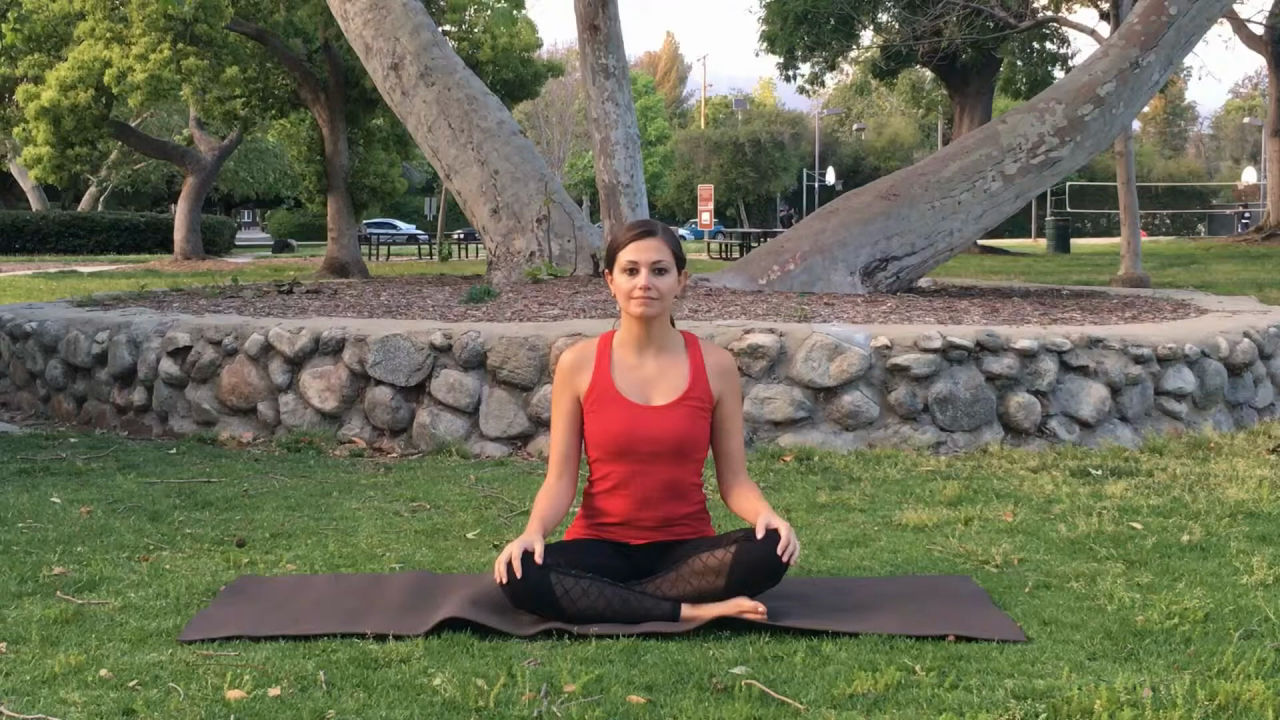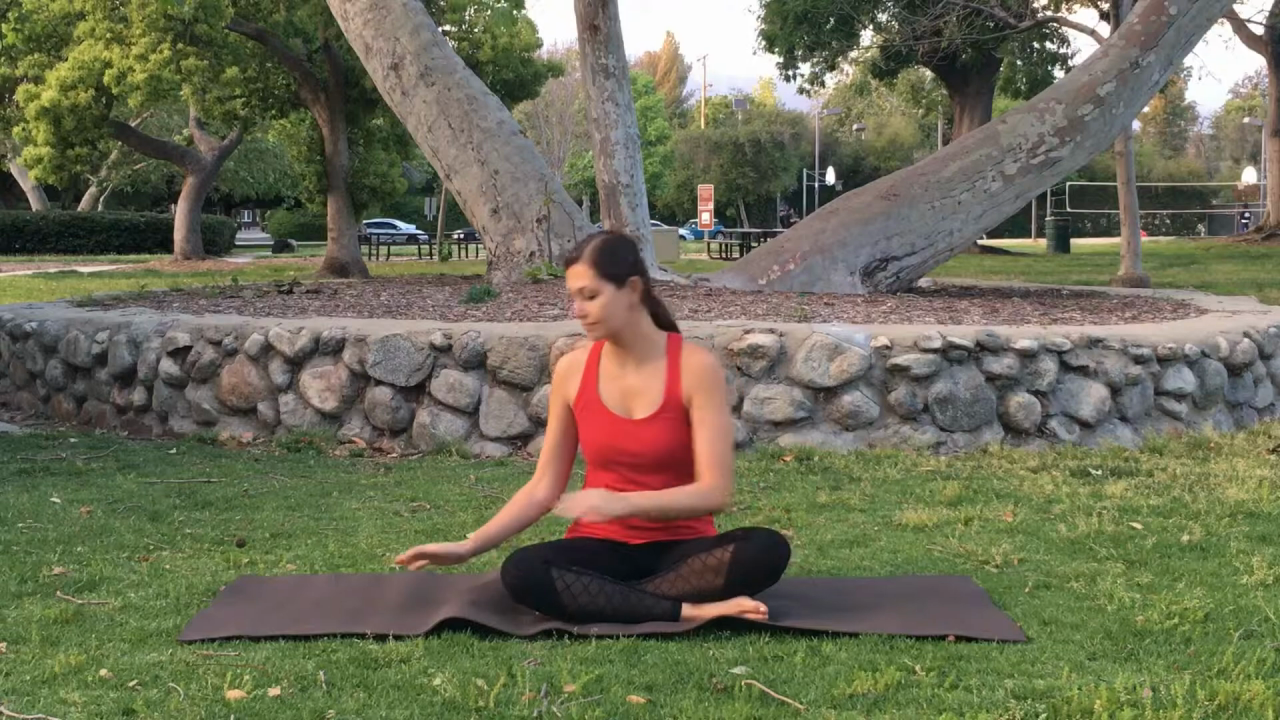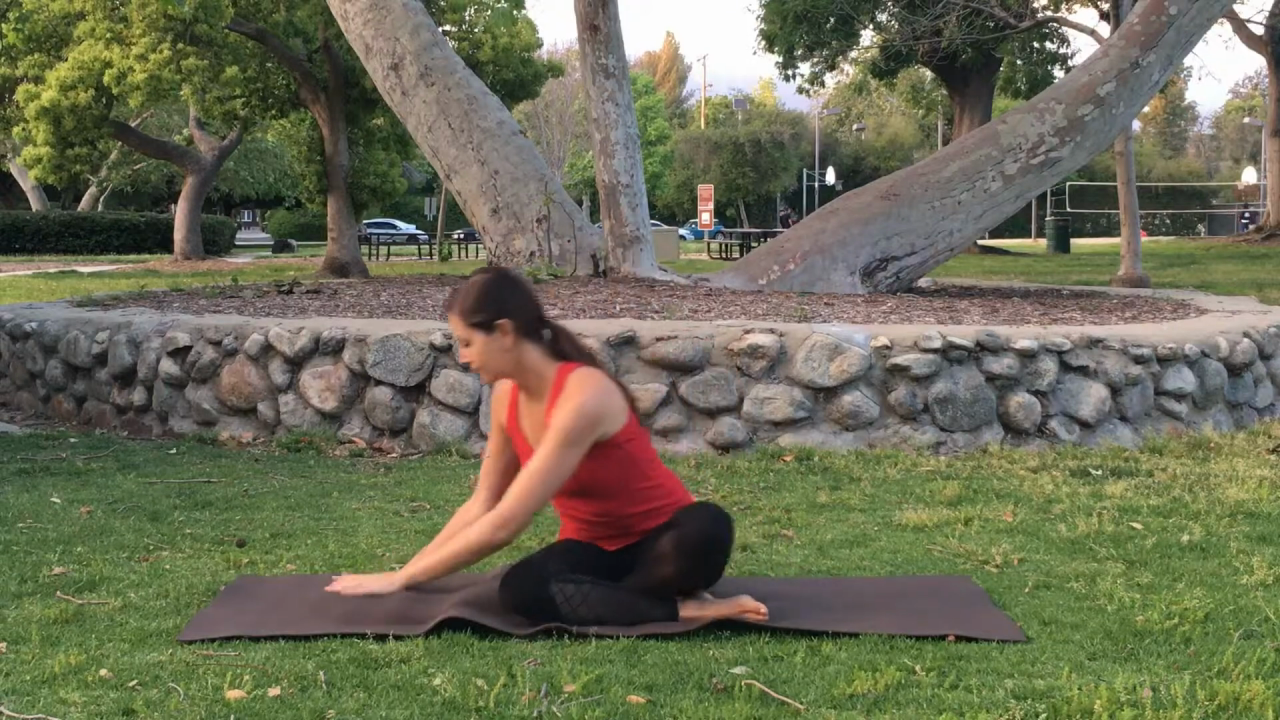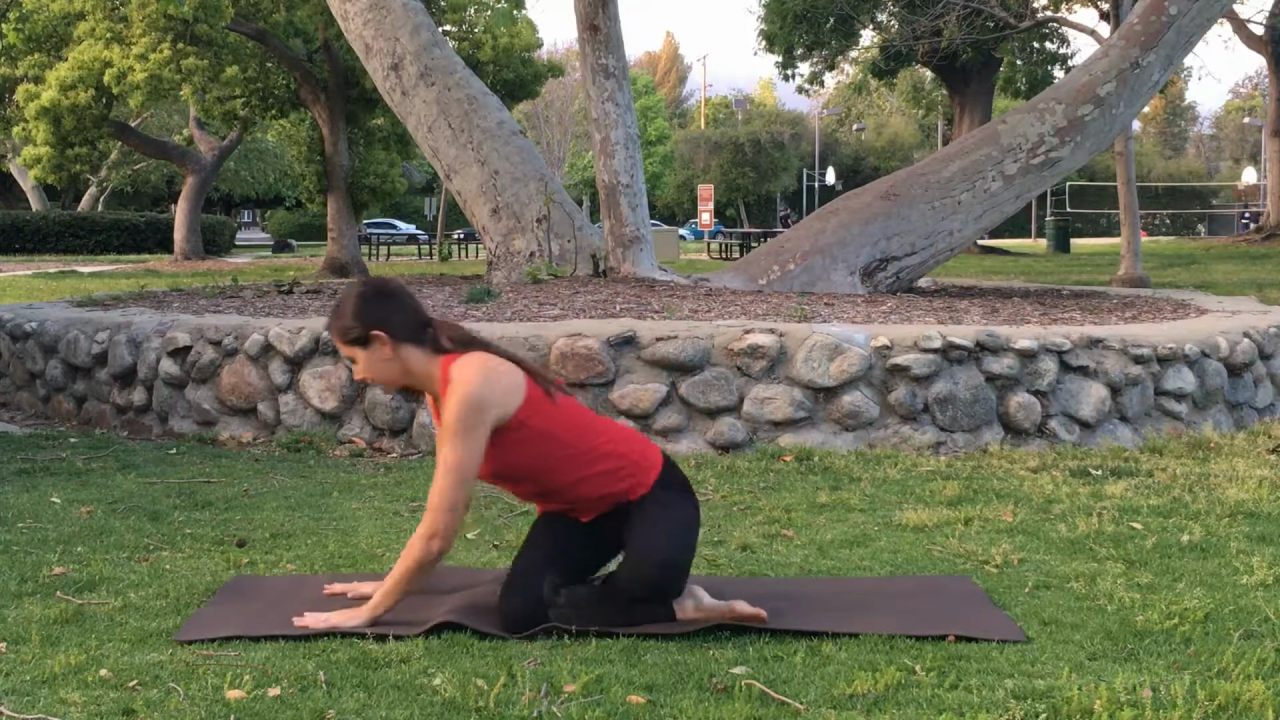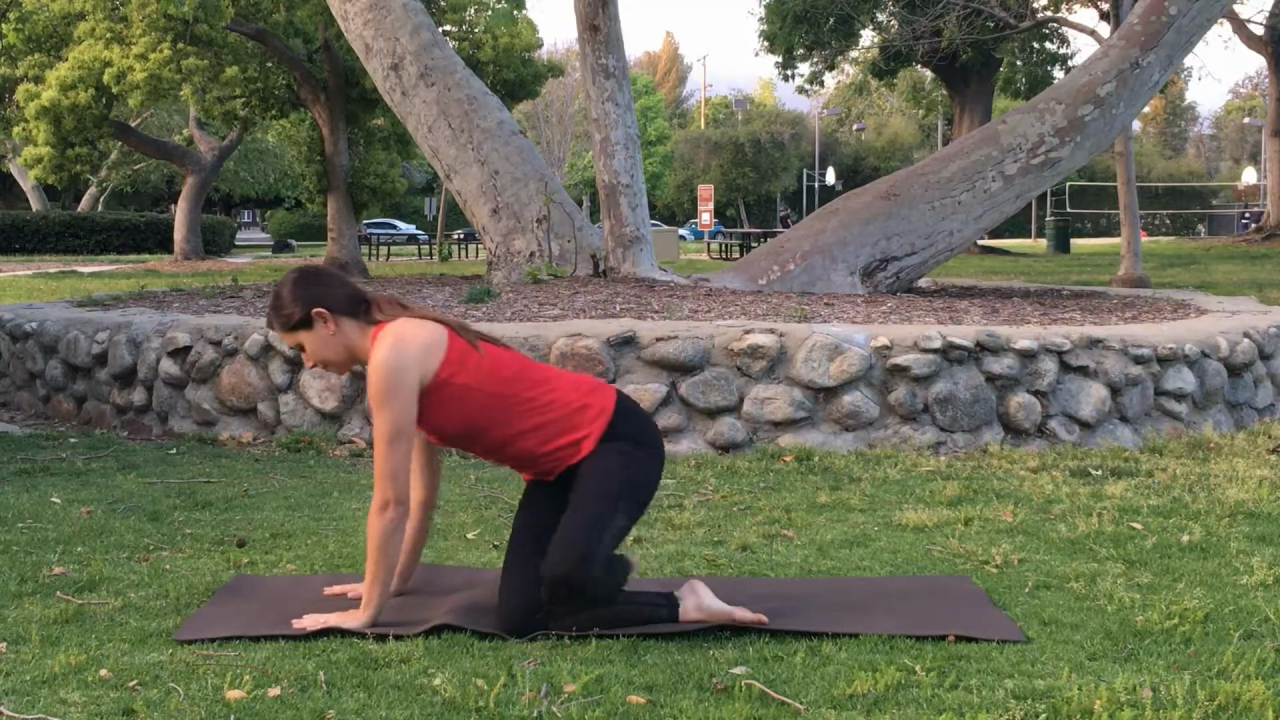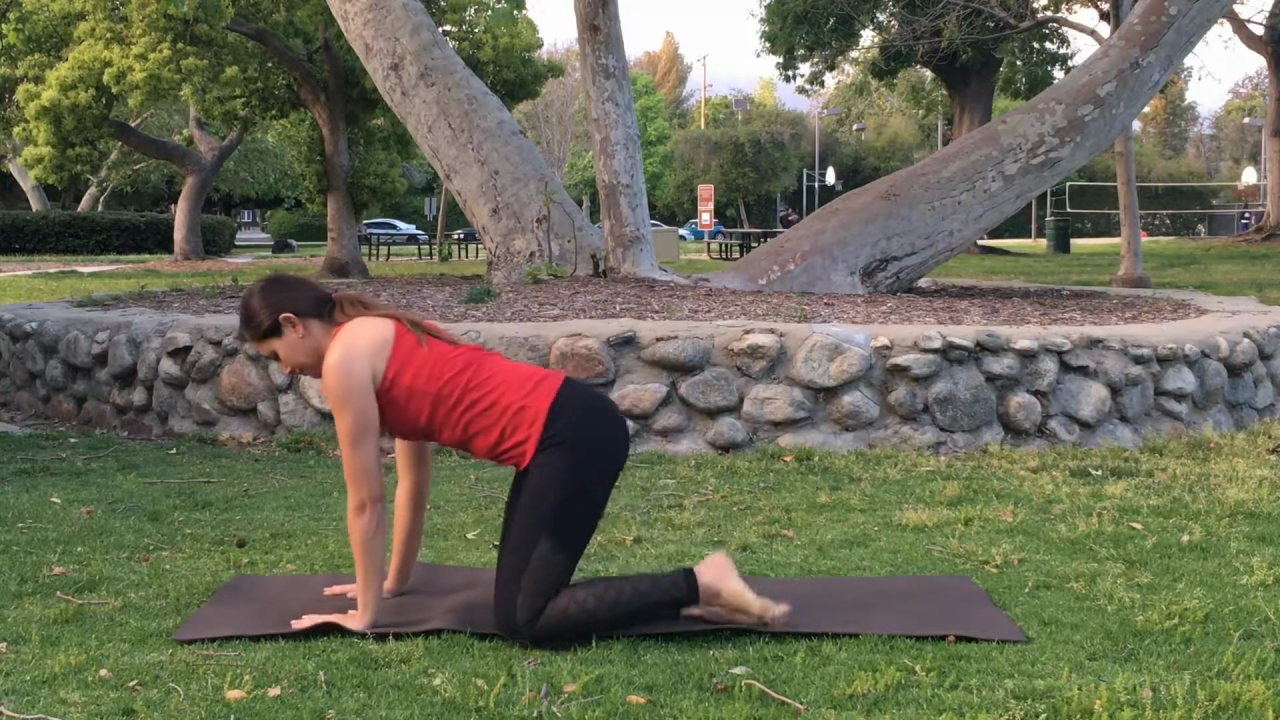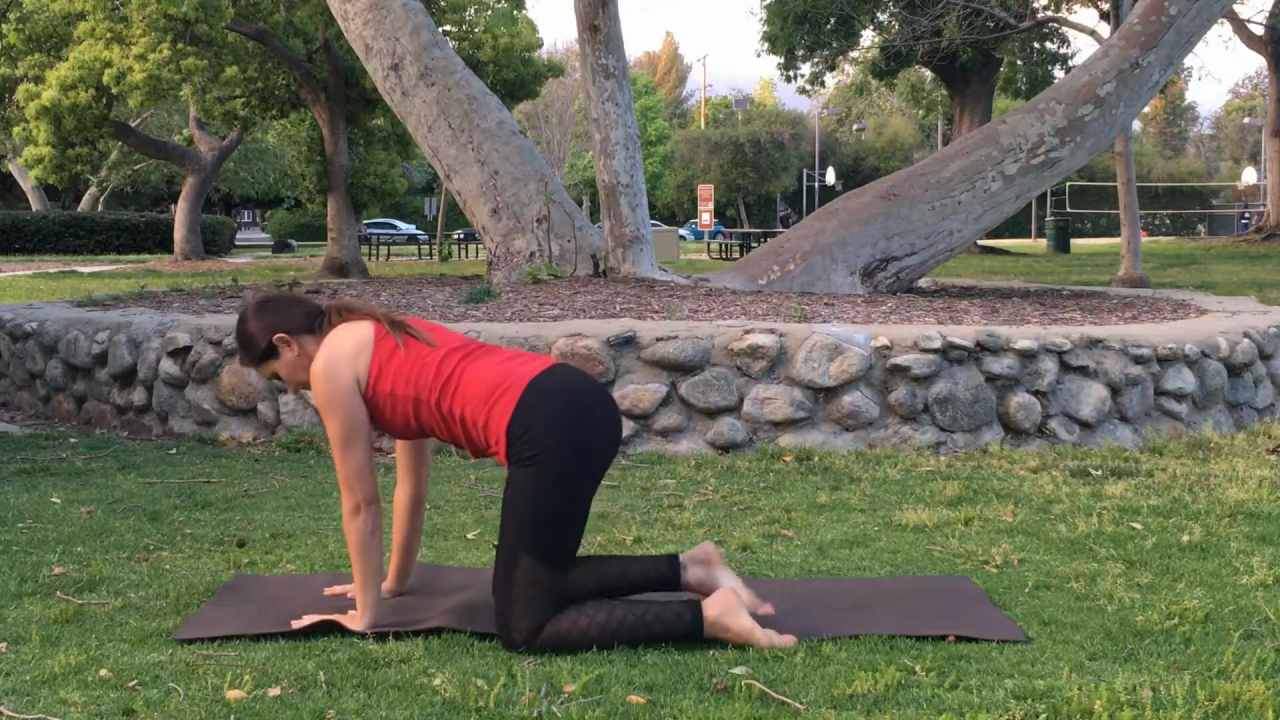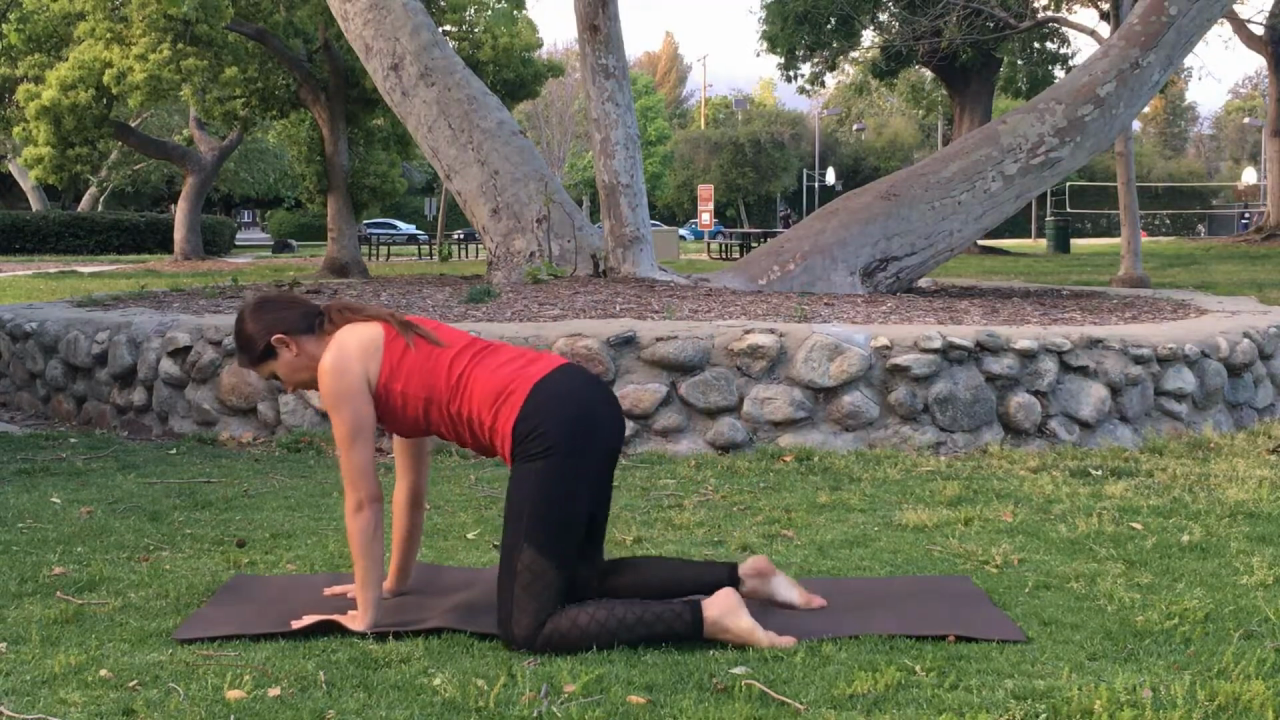
dt=0.4s
person 1, frame 1
left shoulder: (715, 365)
right shoulder: (578, 364)
left elbow: (733, 479)
right elbow: (560, 478)
left wrist: (766, 513)
right wrist: (533, 531)
left hip: (683, 546)
right hip: (601, 545)
left knee: (770, 551)
right knee: (522, 578)
left ankle: (601, 598)
right ankle: (688, 611)
person 1, frame 2
left shoulder: (696, 366)
right shoulder: (572, 370)
left elbow: (716, 490)
right elbow: (545, 485)
left wrist: (621, 502)
right wrist: (470, 545)
left hip: (679, 545)
right hip: (600, 546)
left knee: (767, 552)
right knee: (520, 572)
left ankle: (586, 599)
right ankle: (689, 610)
person 1, frame 3
left shoulder: (585, 396)
right shoulder: (506, 395)
left elbow: (503, 527)
right elbow: (483, 505)
left wrist: (401, 578)
right wrist: (409, 571)
left hip: (660, 540)
right hip: (591, 547)
left knee: (707, 528)
right knee: (520, 589)
left ankle: (599, 601)
right ankle: (680, 609)
person 1, frame 4
left shoulder: (470, 385)
right shoulder: (442, 385)
left elbow: (438, 534)
right elbow: (445, 513)
left wrist: (370, 611)
right wrist: (392, 584)
left hip: (645, 492)
right hip: (576, 510)
left knee: (651, 577)
right knee: (519, 612)
right ankle: (676, 608)
person 1, frame 5
left shoulder: (392, 353)
right shoulder: (403, 344)
left elbow: (392, 502)
right elbow: (422, 488)
left wrist: (366, 612)
right wrist: (394, 579)
left hip: (615, 439)
right hip: (558, 464)
left knee: (568, 572)
right knee: (518, 619)
left ankle: (636, 584)
right ankle: (682, 607)
person 1, frame 6
left shoulder: (345, 357)
right shoulder: (382, 342)
left elbow: (366, 500)
right elbow: (413, 481)
left wrist: (366, 611)
right wrist: (392, 581)
left hip: (574, 433)
right hip: (562, 431)
left knee: (524, 621)
right knee: (520, 611)
left ankle: (703, 583)
right ankle: (691, 598)
person 1, frame 7
left shoulder: (331, 363)
right shoulder: (386, 343)
left elbow: (360, 502)
right elbow: (412, 483)
left wrist: (366, 612)
right wrist: (393, 581)
left hip: (548, 428)
right hip: (582, 402)
left knee: (523, 631)
right knee: (535, 584)
left ankle: (706, 614)
right ankle: (687, 569)
person 1, frame 8
left shoulder: (339, 361)
right shoulder: (388, 344)
left elbow: (362, 500)
right elbow: (410, 485)
left wrist: (366, 612)
right wrist: (394, 580)
left hip: (553, 426)
right hip: (587, 400)
left knee: (526, 629)
right knee: (581, 578)
left ankle: (709, 615)
right ankle: (742, 577)
